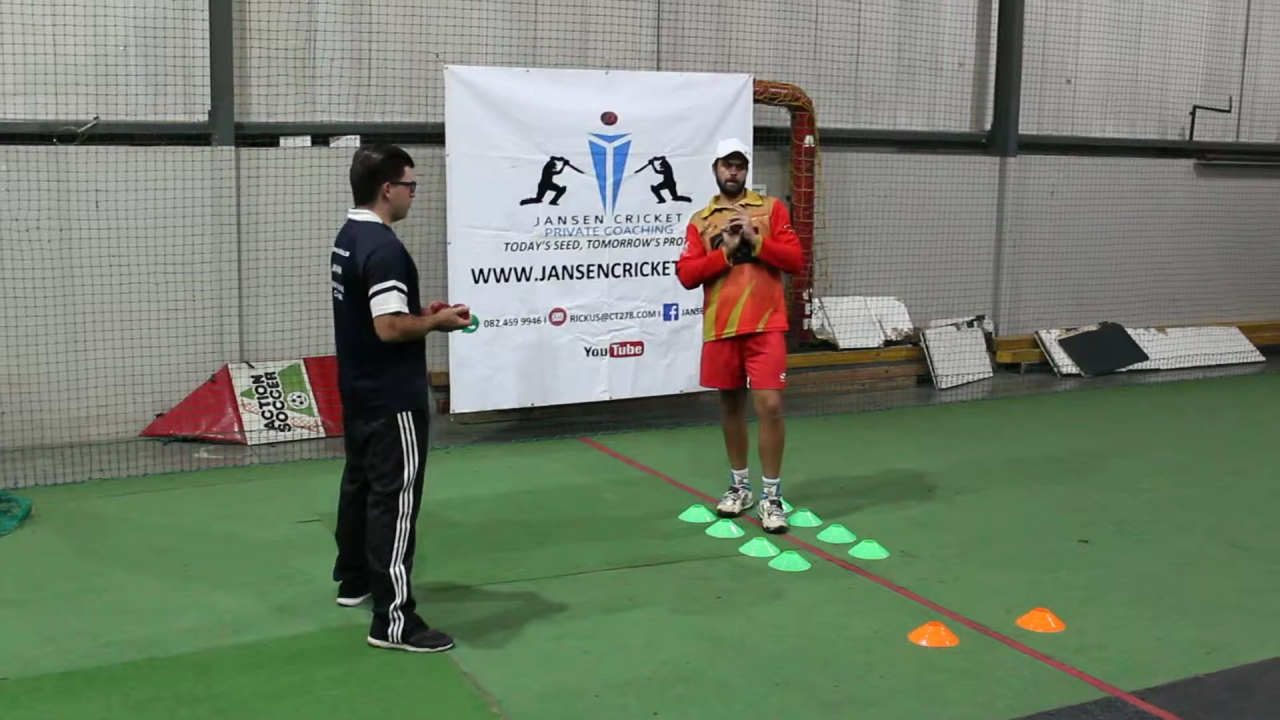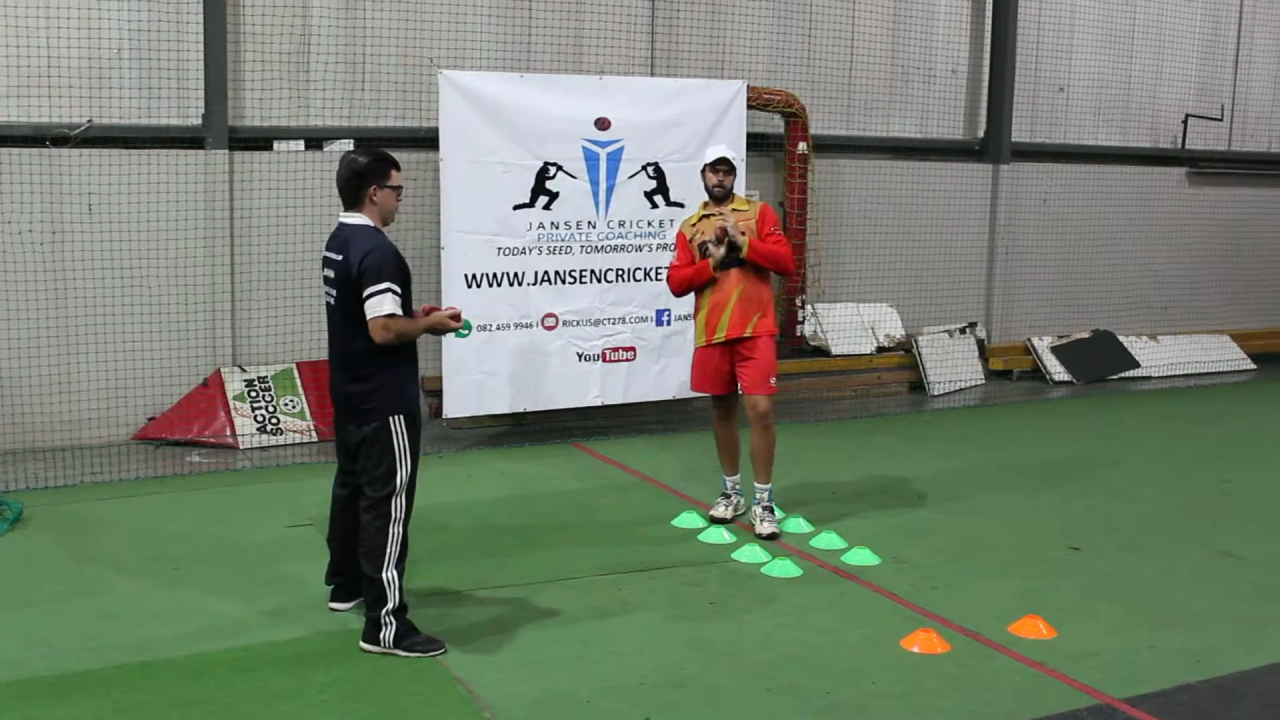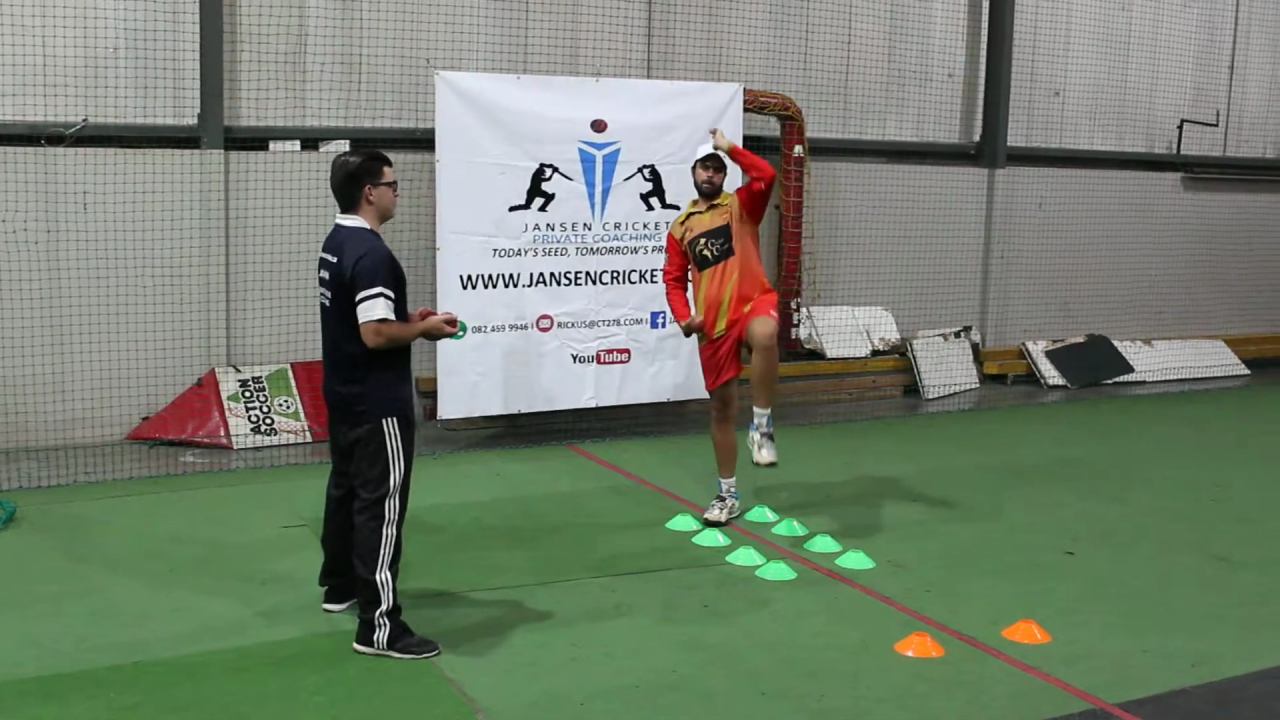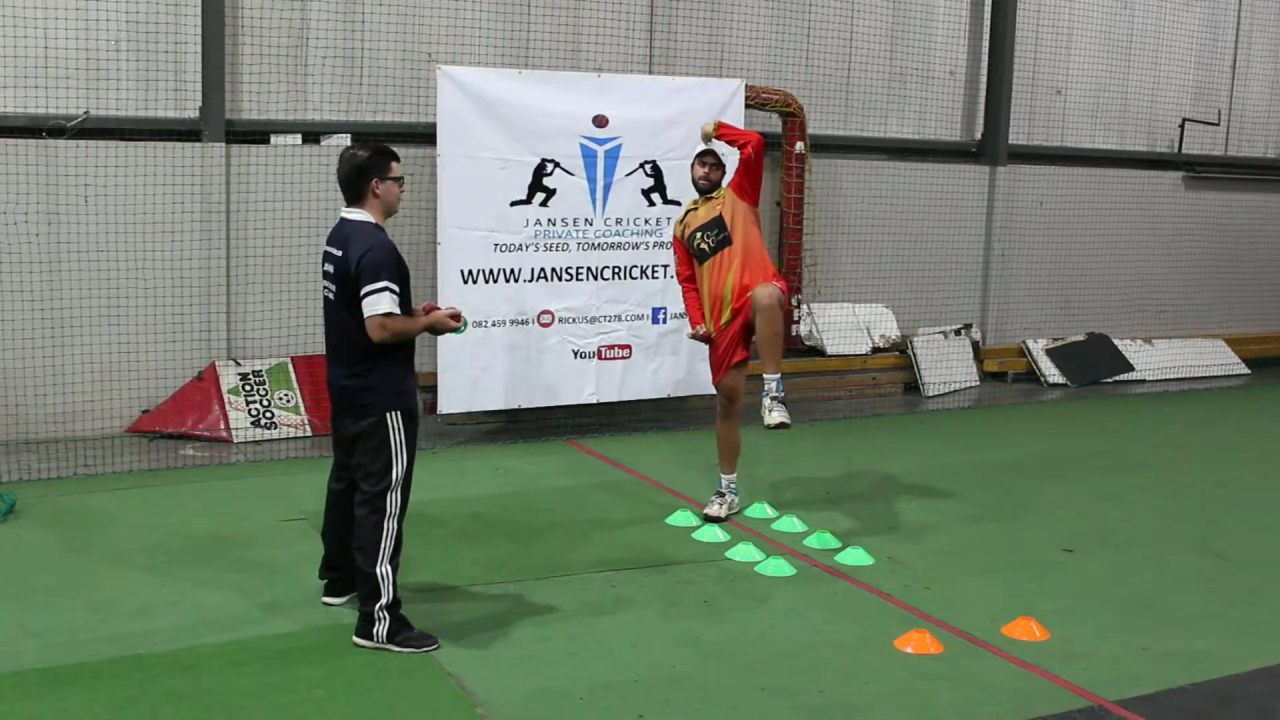
dt=0.7s
person 1, frame 1
left shoulder: (348, 237)
right shoulder: (384, 248)
right elbow: (389, 328)
left wrist: (419, 312)
right wrist: (438, 322)
left hip: (359, 390)
right hip: (391, 399)
left knee: (360, 483)
right knee: (394, 500)
left ankle: (354, 580)
right ankle: (393, 619)
person 1, frame 2
left shoulder: (338, 242)
right shoulder: (377, 251)
right elbow: (384, 330)
left wrist: (411, 314)
right wrist: (430, 323)
left hip: (351, 393)
right hip: (384, 402)
left knee: (352, 487)
right knee: (387, 504)
left ankle: (346, 583)
right ankle: (385, 624)
person 1, frame 3
left shoulder: (336, 242)
right shoulder: (371, 254)
right elbow: (376, 334)
left wrist: (407, 317)
right wrist: (424, 329)
left hip: (345, 395)
right hip: (377, 403)
left knee: (346, 489)
right knee: (380, 507)
left ankle: (340, 585)
right ankle: (378, 626)
person 1, frame 4
left shoulder: (340, 236)
right shoulder: (375, 248)
right elbow: (381, 328)
left wrist: (410, 311)
right wrist: (429, 323)
left hip: (347, 387)
right hip: (380, 397)
left knee: (347, 482)
right knee: (382, 500)
left ankle: (339, 578)
right ankle: (378, 619)
person 2, frame 1
left shoulder: (771, 208)
right shoulder: (700, 221)
left elbow: (795, 259)
right elbow: (687, 276)
left wrist: (755, 238)
right wrist: (725, 251)
left hip: (765, 326)
right hip: (720, 329)
left knee: (770, 405)
right knee: (731, 405)
left ankle: (771, 495)
right ankle: (739, 486)
person 2, frame 2
left shoulder: (758, 213)
right shoulder: (689, 227)
left elbow: (785, 262)
right elbow: (676, 283)
left wrist: (741, 241)
right wrist: (711, 263)
left hip: (755, 330)
right hip: (712, 333)
left knee: (760, 410)
right knee: (723, 410)
left ankle: (763, 501)
right ankle: (731, 491)
person 2, frame 3
left shoulder: (742, 203)
right shoulder: (680, 226)
left elbow: (767, 176)
right elbow: (674, 280)
left wrist: (730, 149)
right wrist: (684, 318)
left hip: (754, 304)
right hip: (714, 324)
left knee: (765, 336)
right knee: (722, 405)
left ankle: (762, 426)
right ankle: (727, 493)
person 2, frame 4
left shoulder: (739, 195)
right shoulder: (683, 225)
left elbow: (754, 144)
right elbow: (687, 281)
left wrist: (716, 129)
right wrist: (697, 321)
left hip: (759, 296)
right hip: (721, 317)
left knee: (765, 295)
right knee: (727, 398)
left ankle: (773, 392)
right ankle: (727, 490)
